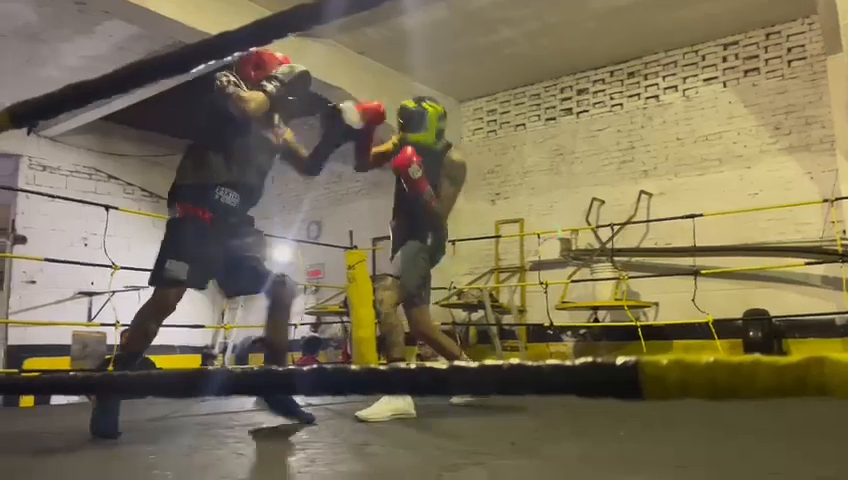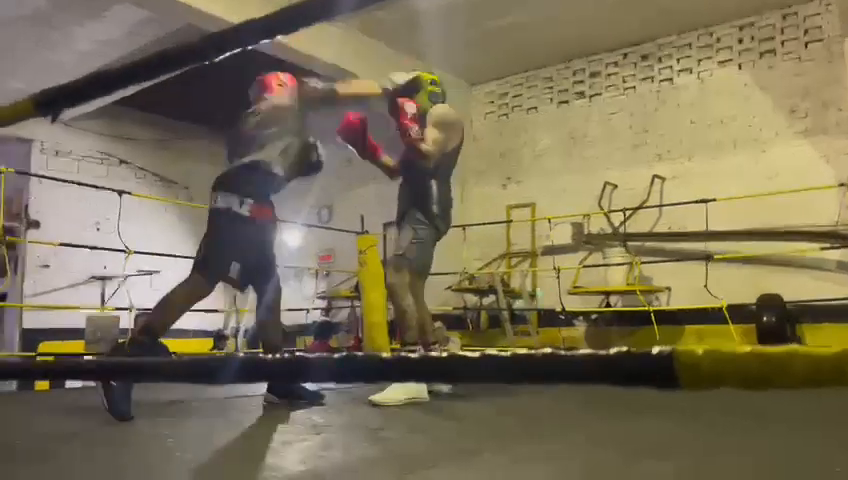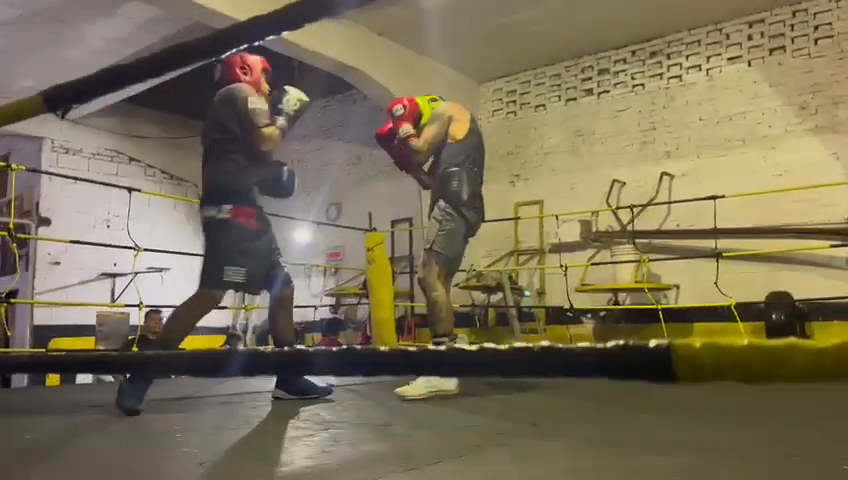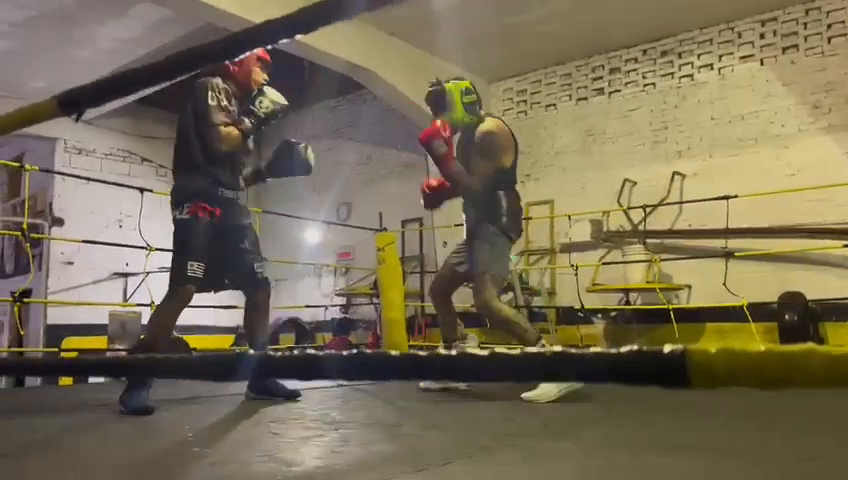
dt=0.4s
person 1, frame 1
left shoulder: (276, 123)
right shoulder: (228, 84)
left elbow: (308, 165)
right elbow: (247, 105)
left wrist: (337, 129)
right wrist: (282, 85)
left hip: (235, 220)
right hip: (197, 209)
left knee: (282, 291)
right knee: (166, 296)
right ankle: (111, 394)
person 1, frame 2
left shoulder: (256, 117)
right shoulder: (289, 96)
right elbow: (344, 90)
left wrist: (302, 161)
left hip: (251, 206)
right hip: (246, 200)
left knee: (270, 292)
right knee: (202, 282)
left ankle: (280, 380)
person 1, frame 3
left shoulder: (227, 105)
right shoulder: (238, 94)
right elbow: (267, 141)
left wrist: (270, 179)
right wrist: (286, 112)
left hip: (242, 208)
right hip: (230, 206)
left knee: (283, 287)
right knee: (212, 293)
left ankle: (288, 377)
right ankle: (140, 376)
person 1, frame 4
left shoulder: (242, 109)
right shoulder: (211, 87)
right elbow: (220, 141)
left wrist: (272, 167)
right wrist: (256, 116)
left hip: (230, 208)
right hip: (198, 203)
left knee: (259, 288)
right knee: (182, 291)
left ankle: (258, 376)
right ankle: (137, 383)
person 2, frame 1
left shoulder: (451, 160)
right shoulder: (402, 143)
left elbow: (439, 213)
right elbow: (363, 162)
left wrist: (416, 178)
left hip: (424, 240)
right hip: (403, 241)
left knee: (385, 300)
right knee: (421, 323)
left ankle: (398, 396)
person 2, frame 2
left shoulder: (443, 114)
right shoulder: (422, 124)
left elbow: (427, 158)
right elbow: (394, 169)
left wrist: (405, 119)
right wrist: (362, 143)
left hip: (425, 210)
right hip: (417, 212)
left knee: (398, 282)
right knee: (411, 289)
left ankle: (414, 379)
person 2, frame 3
left shoulder: (446, 110)
right shoulder: (450, 139)
left elbow: (420, 153)
right elbow: (427, 180)
left wrist: (402, 124)
right wrist: (396, 148)
left hip: (456, 204)
right hip: (455, 206)
left knee: (429, 276)
right knee: (438, 285)
person 2, frame 4
left shoulder: (490, 131)
right shoulder: (464, 137)
left elbow: (474, 187)
left wrist: (442, 155)
right wrist: (441, 189)
left hip: (496, 225)
right hip: (479, 227)
left knee: (486, 301)
right knee: (439, 290)
